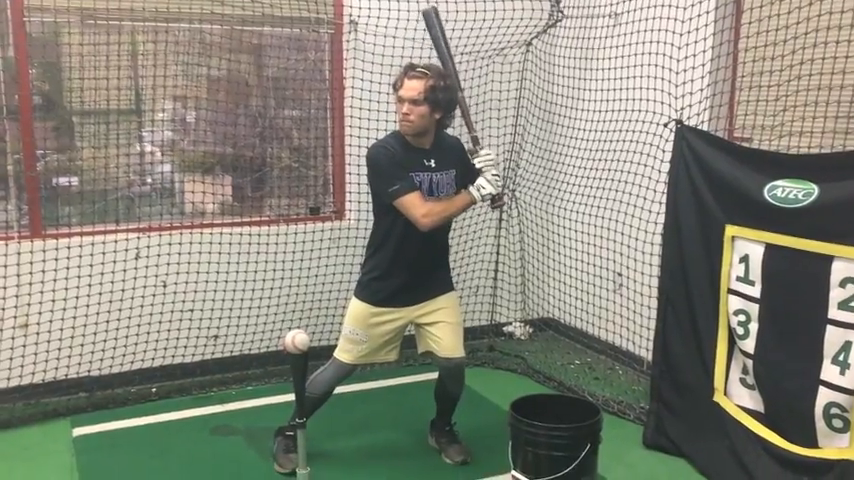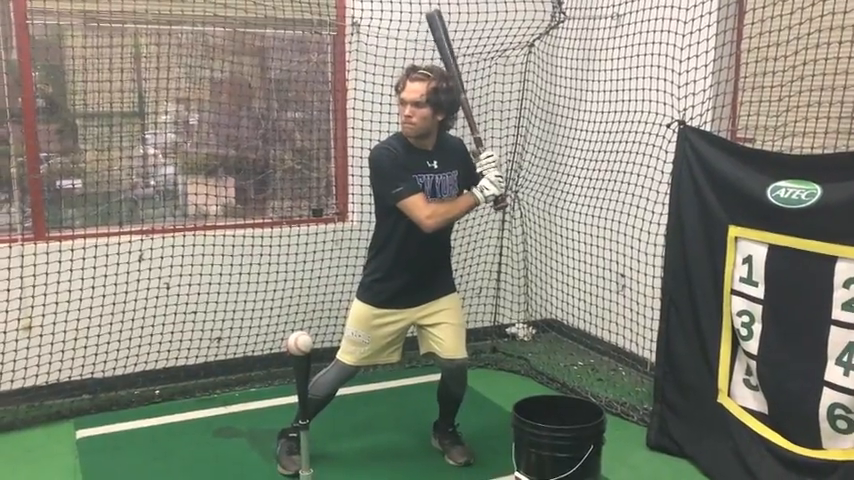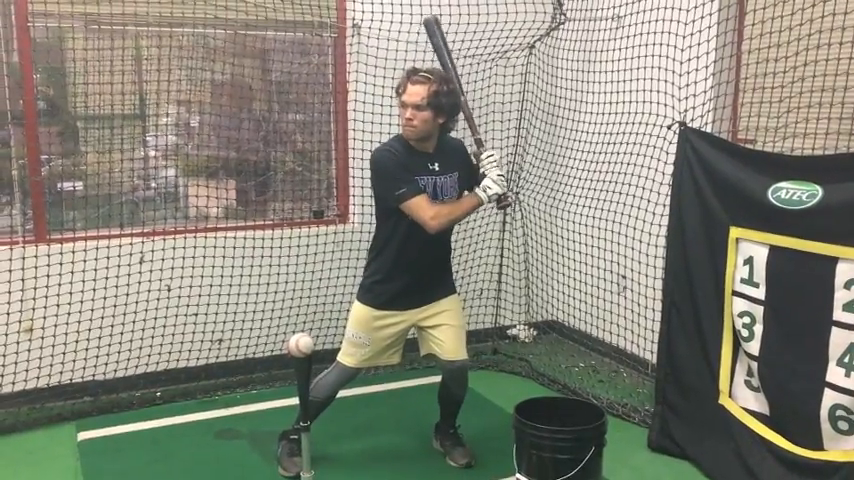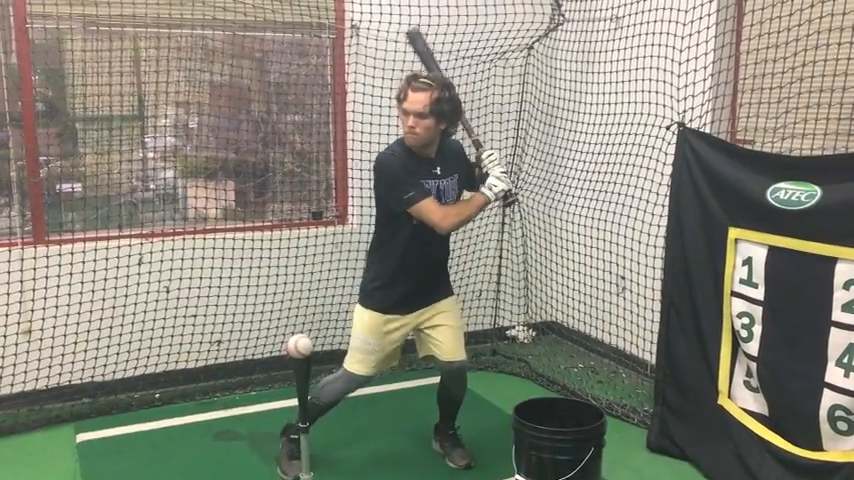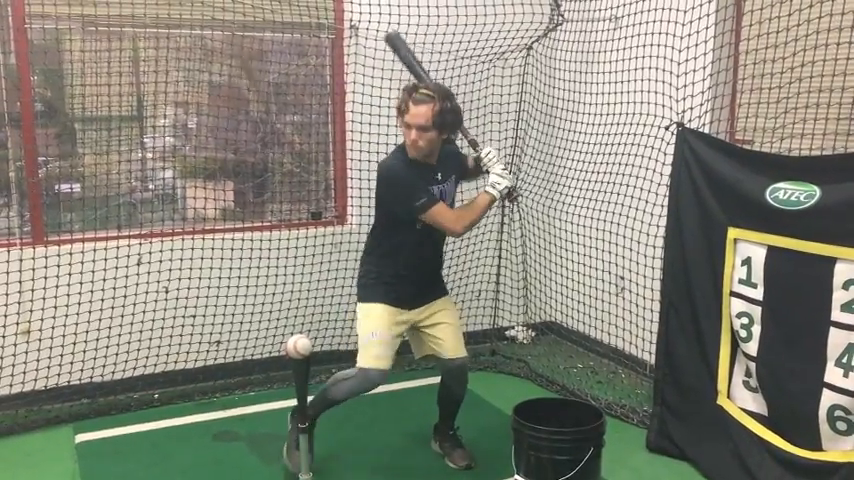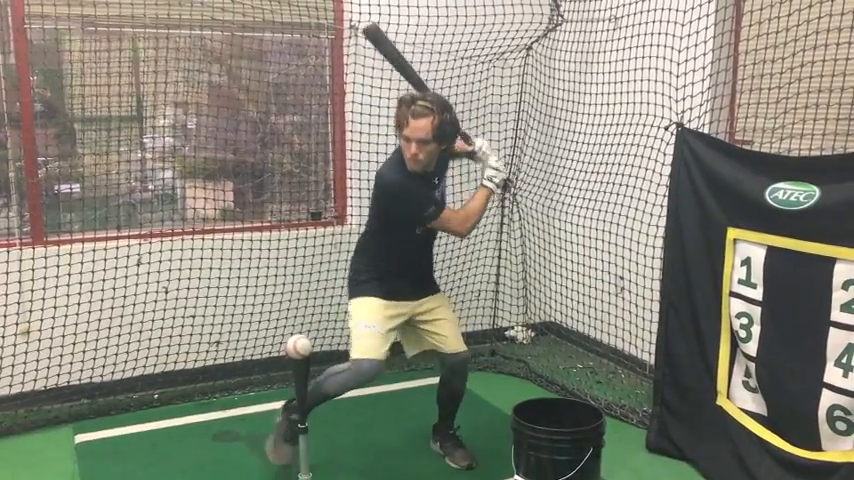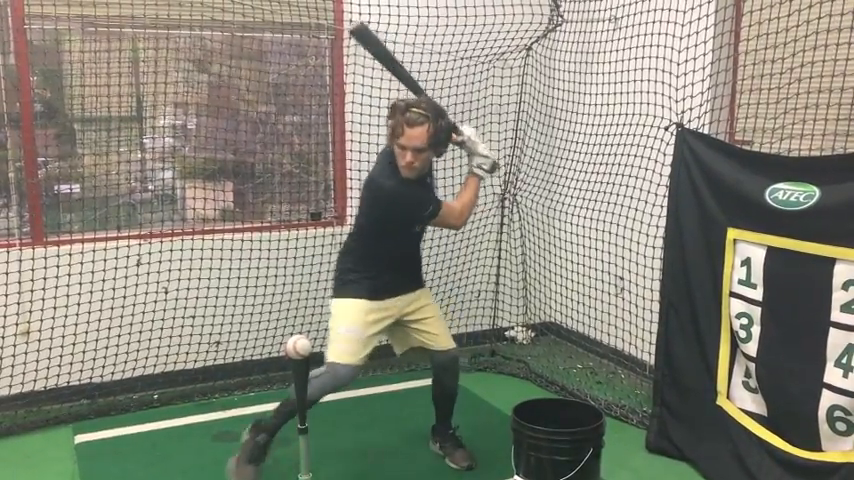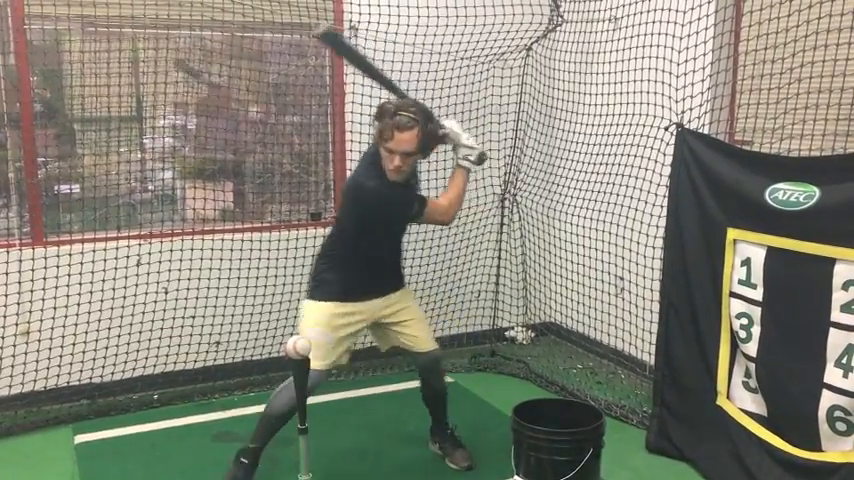
dt=0.1s
person 1, frame 1
left shoulder: (452, 149)
right shoulder: (383, 154)
left elbow: (477, 192)
right elbow: (424, 216)
left wrist: (485, 175)
right wrist: (476, 193)
left hip: (435, 285)
right hip: (382, 289)
left knee: (453, 363)
right knee: (341, 366)
left ankle: (442, 428)
right ankle: (289, 432)
person 1, frame 2
left shoulder: (455, 150)
right shoulder: (386, 156)
left elbow: (478, 193)
right elbow: (428, 218)
left wrist: (488, 177)
right wrist: (479, 194)
left hip: (437, 287)
right hip: (384, 291)
left knee: (455, 364)
right knee: (344, 367)
left ankle: (445, 430)
right ankle: (292, 434)
person 1, frame 3
left shoulder: (454, 150)
right shoulder: (387, 159)
left elbow: (472, 193)
right elbow: (433, 218)
left wrist: (489, 173)
right wrist: (483, 193)
left hip: (437, 289)
right hip: (384, 292)
left knee: (456, 366)
right knee: (345, 368)
left ankle: (446, 431)
right ankle: (294, 436)
person 1, frame 4
left shoulder: (453, 153)
right shoulder: (390, 164)
left elbow: (475, 192)
right elbow: (443, 220)
left wrist: (489, 173)
right wrist: (488, 192)
left hip: (435, 291)
right hip: (386, 296)
left knee: (455, 367)
right knee: (354, 376)
left ankle: (445, 432)
right ankle: (294, 434)
person 1, frame 5
left shoulder: (449, 156)
right shoulder: (396, 172)
left elbow: (464, 169)
right elbow: (456, 225)
left wrist: (486, 165)
right wrist: (495, 189)
left hip: (430, 288)
right hip: (384, 291)
left knee: (457, 363)
right knee: (372, 374)
left ankle: (445, 433)
right ankle: (307, 416)
person 1, frame 6
left shoulder: (437, 155)
right shoulder: (395, 181)
right elbow: (460, 225)
left wrist: (477, 150)
right wrist: (490, 182)
left hip: (421, 286)
right hip: (376, 287)
left knee: (457, 359)
right knee: (366, 366)
left ankle: (444, 432)
right ankle: (295, 410)
person 1, frame 7
left shoulder: (420, 158)
right shoulder: (387, 187)
right elbow: (456, 218)
left wrist: (463, 138)
right wrist: (478, 170)
left hip: (407, 286)
right hip: (360, 289)
left knee: (446, 357)
right knee: (340, 371)
left ankle: (443, 433)
right ankle: (260, 438)
person 1, frame 8
left shoulder: (405, 162)
right shoulder: (371, 188)
right elbow: (444, 213)
left wrist: (452, 135)
right wrist: (464, 163)
left hip: (388, 287)
right hip: (337, 291)
left knee: (430, 358)
right knee: (310, 376)
left ankle: (442, 433)
